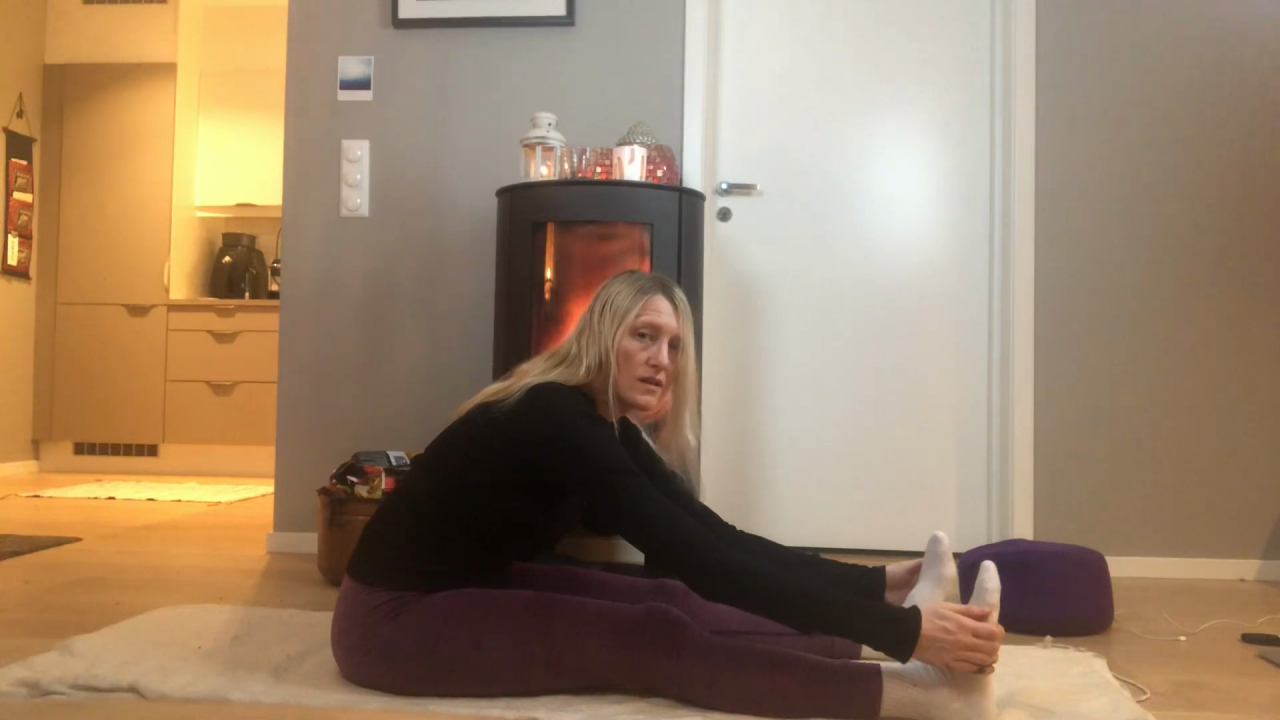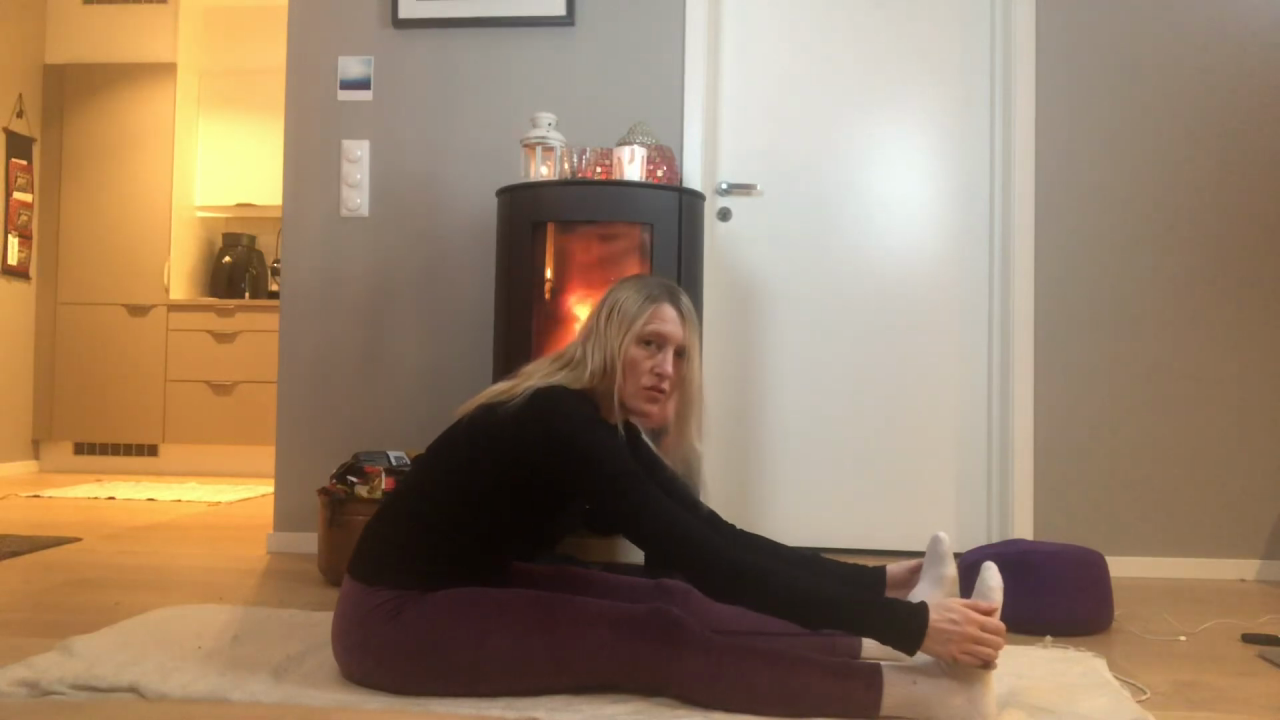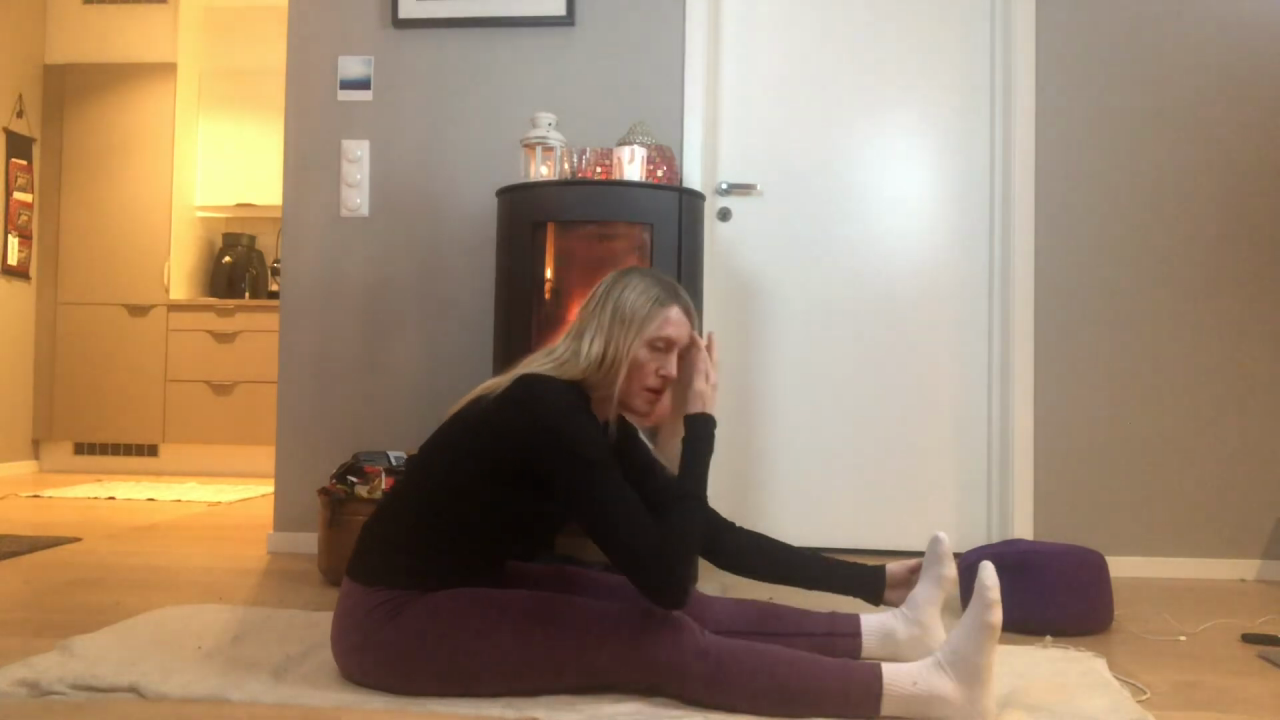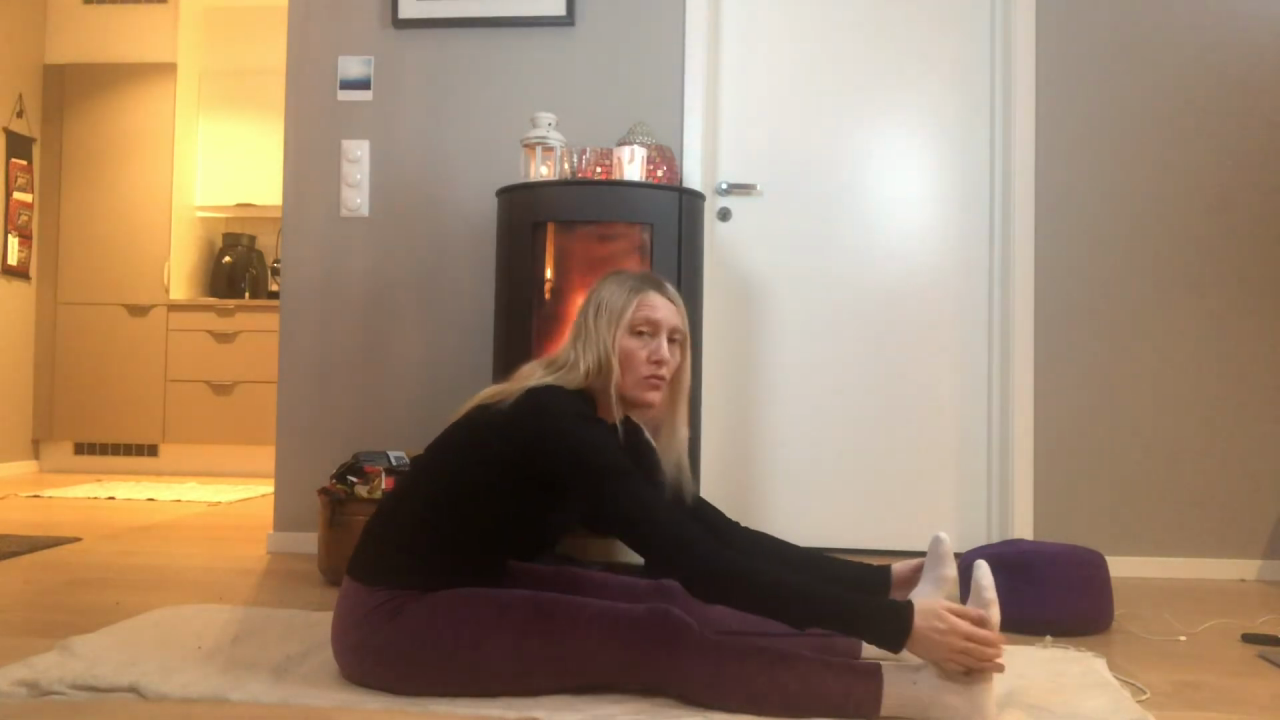
dt=1s
person 1, frame 1
left shoulder: (610, 426)
right shoulder: (558, 420)
left elbow: (719, 540)
right elbow: (703, 567)
left wrist: (879, 587)
right wrist: (900, 634)
left hip: (476, 590)
right hip: (396, 620)
left knee: (667, 603)
right knee: (653, 637)
person 1, frame 2
left shoulder: (609, 426)
right shoulder: (563, 423)
left elbow: (721, 539)
right elbow: (714, 569)
left wrist: (877, 584)
right wrist: (908, 624)
left hip: (473, 587)
right hip: (398, 618)
left knee: (671, 605)
right knee: (660, 637)
left ankle: (897, 656)
person 1, frame 3
left shoulder: (605, 426)
right shoulder: (548, 411)
left elbow: (717, 541)
right elbow: (666, 576)
left wrist: (873, 580)
right wrist: (700, 424)
left hip: (474, 590)
right hip: (396, 620)
left knee: (676, 612)
right knee: (661, 640)
left ankle: (890, 630)
person 1, frame 4
left shoulder: (614, 431)
right shoulder: (558, 423)
left elbow: (725, 539)
right elbow: (706, 571)
left wrist: (884, 582)
right wrist: (899, 625)
left hip: (473, 589)
right hip: (396, 620)
left knee: (666, 605)
right knee: (656, 637)
